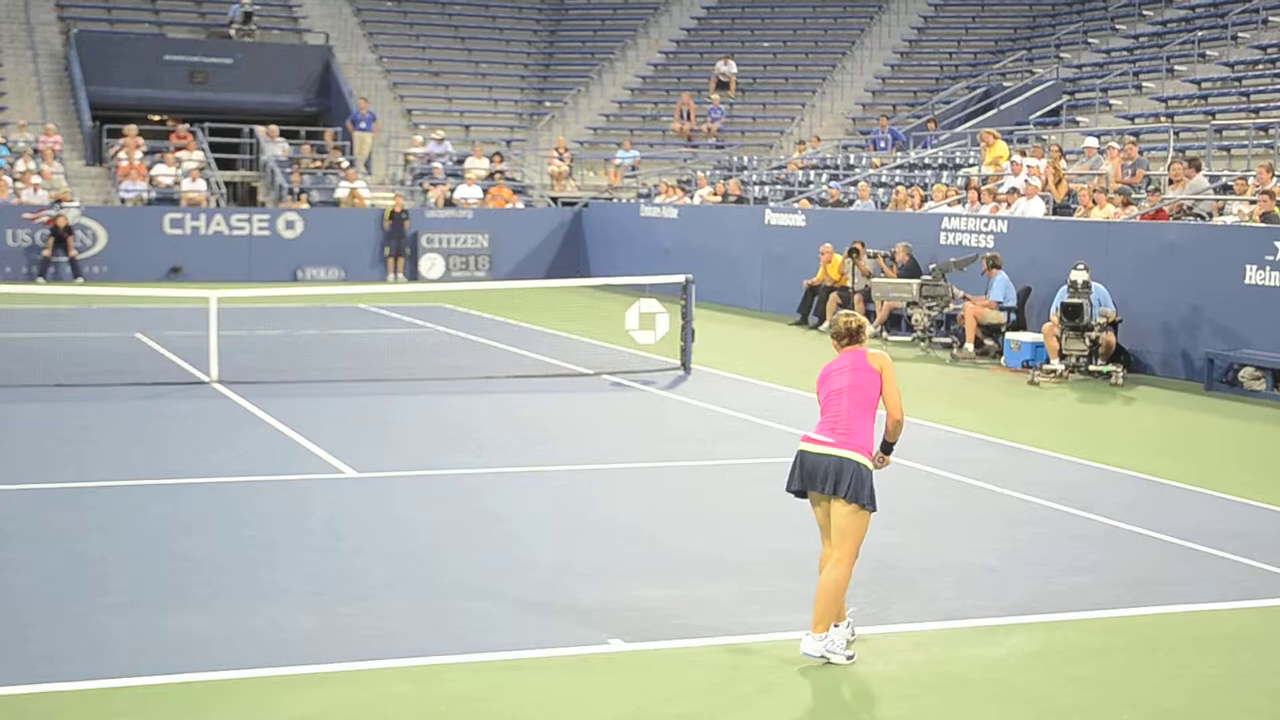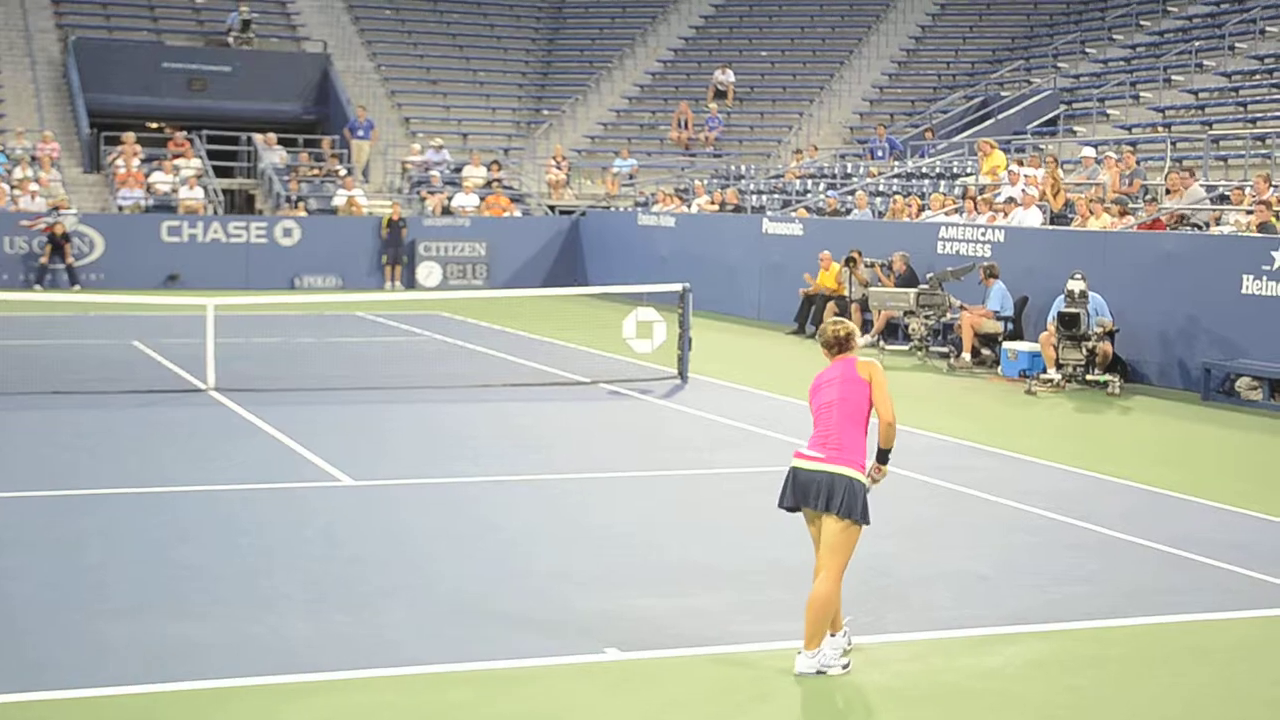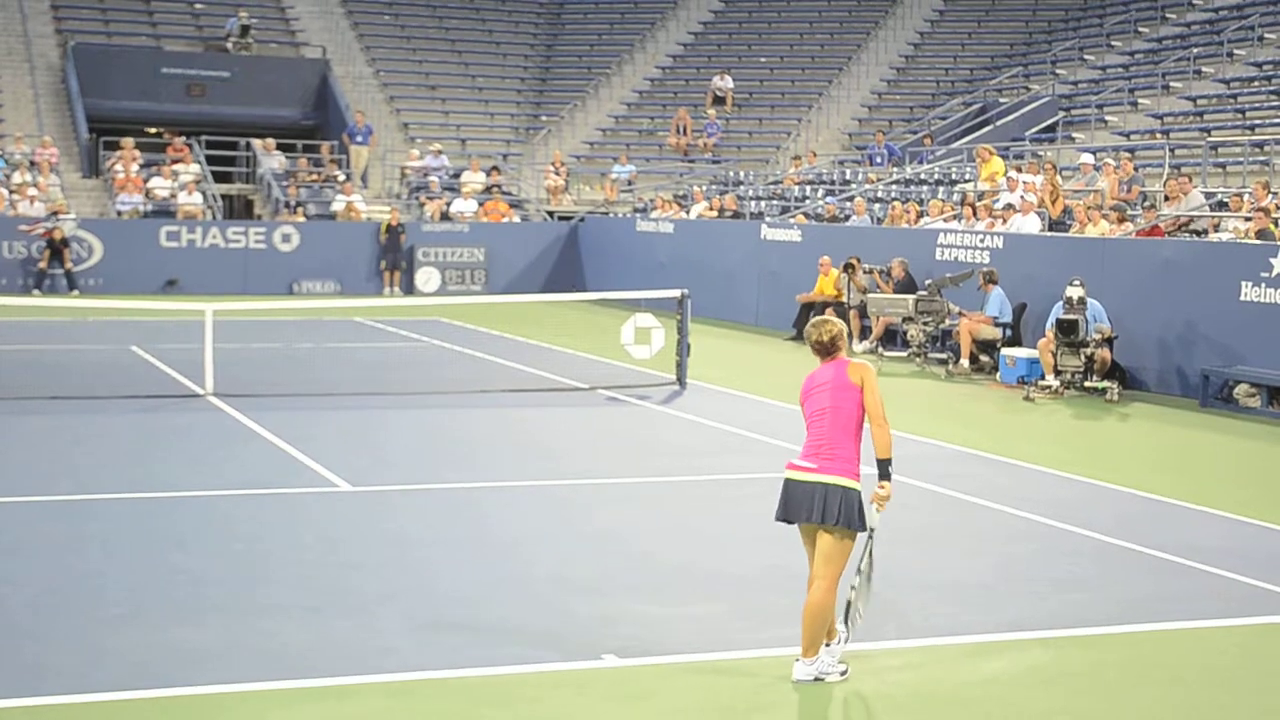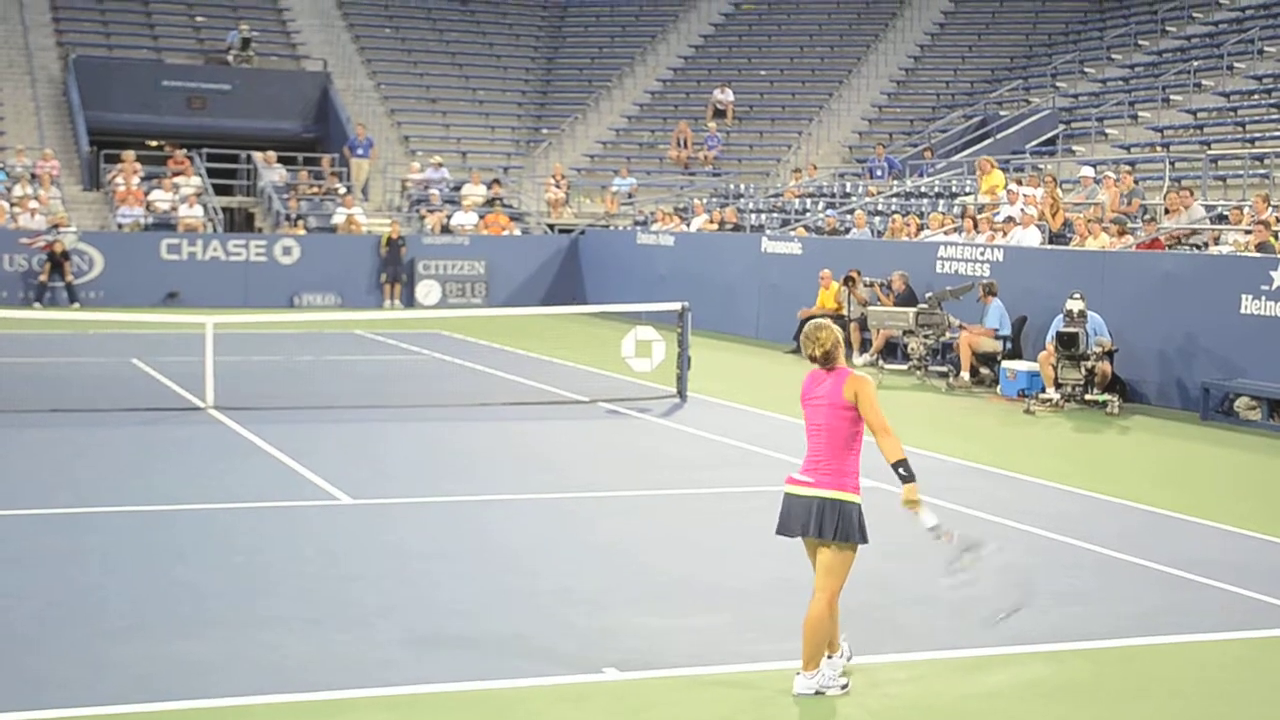
dt=0.3s
person 1, frame 1
left shoulder: (826, 371)
right shoulder: (878, 359)
right elbow: (896, 416)
right wrist: (885, 451)
left hip: (812, 452)
right hip: (848, 462)
left knee: (831, 549)
right knee: (843, 559)
left ankle: (839, 623)
right ankle: (817, 636)
person 1, frame 2
left shoulder: (819, 380)
right shoulder: (868, 368)
right elbow: (887, 419)
right wrist: (881, 461)
left hip: (805, 468)
right hip: (841, 477)
left knee: (827, 564)
right knee: (831, 572)
left ankle: (835, 633)
right ankle: (810, 654)
person 1, frame 3
left shoulder: (809, 382)
right shoulder: (860, 370)
right elbow: (878, 423)
right wrist: (885, 476)
left hip: (800, 479)
right hip: (835, 487)
left knee: (821, 575)
right knee: (825, 581)
left ankle: (831, 638)
right ankle: (808, 662)
person 1, frame 4
left shoulder: (809, 384)
right shoulder: (857, 381)
right elbow: (881, 431)
right wrist: (909, 481)
left hip: (800, 493)
right hip: (835, 500)
left knee: (826, 586)
right knee: (826, 592)
left ankle: (833, 651)
right ankle: (810, 674)
